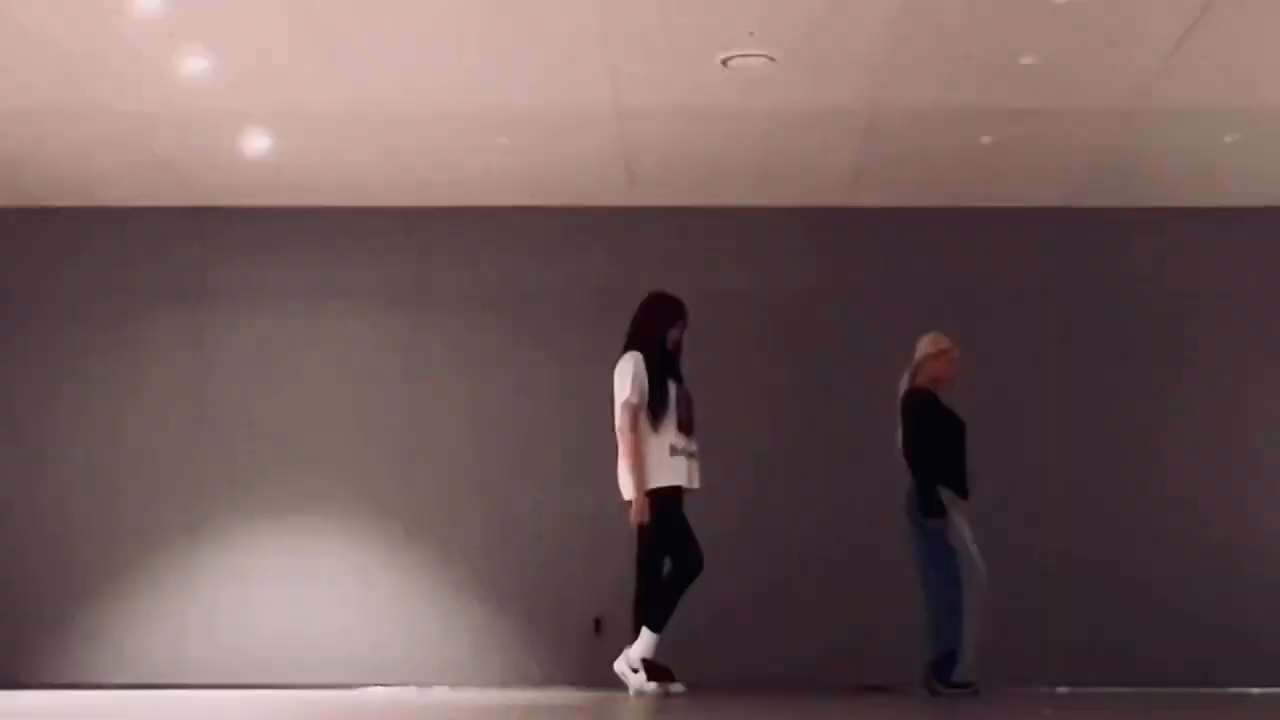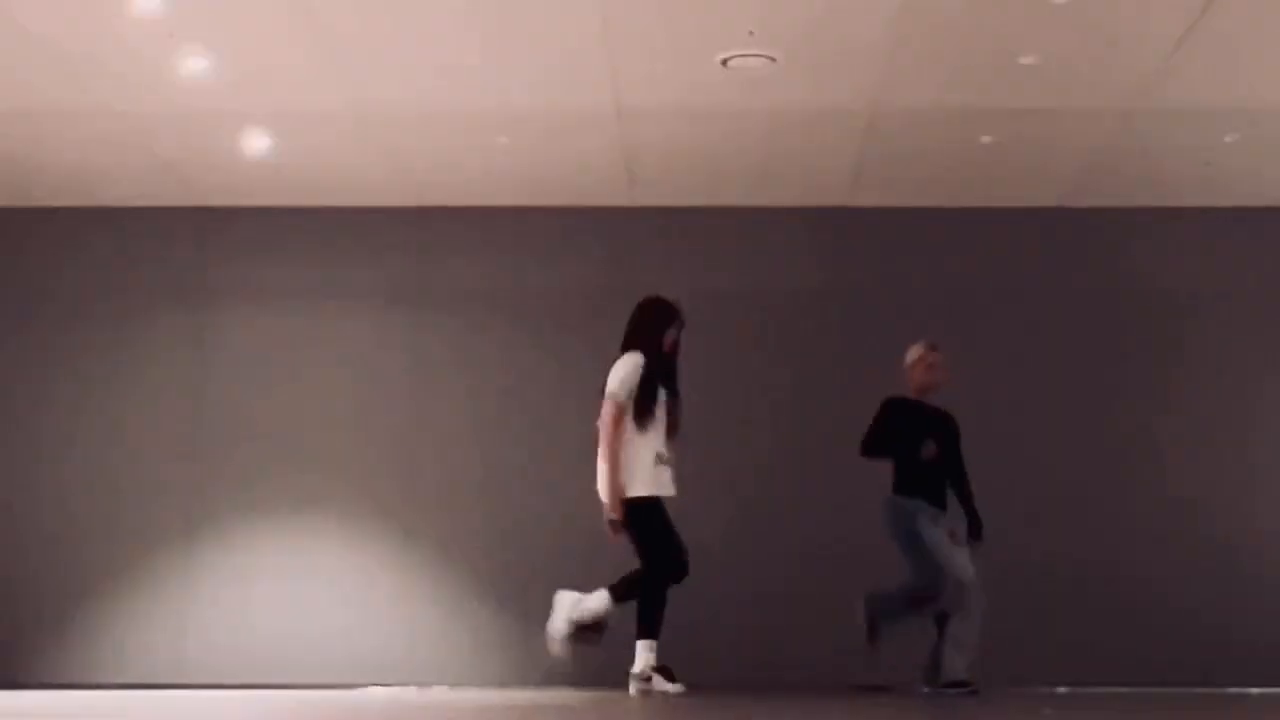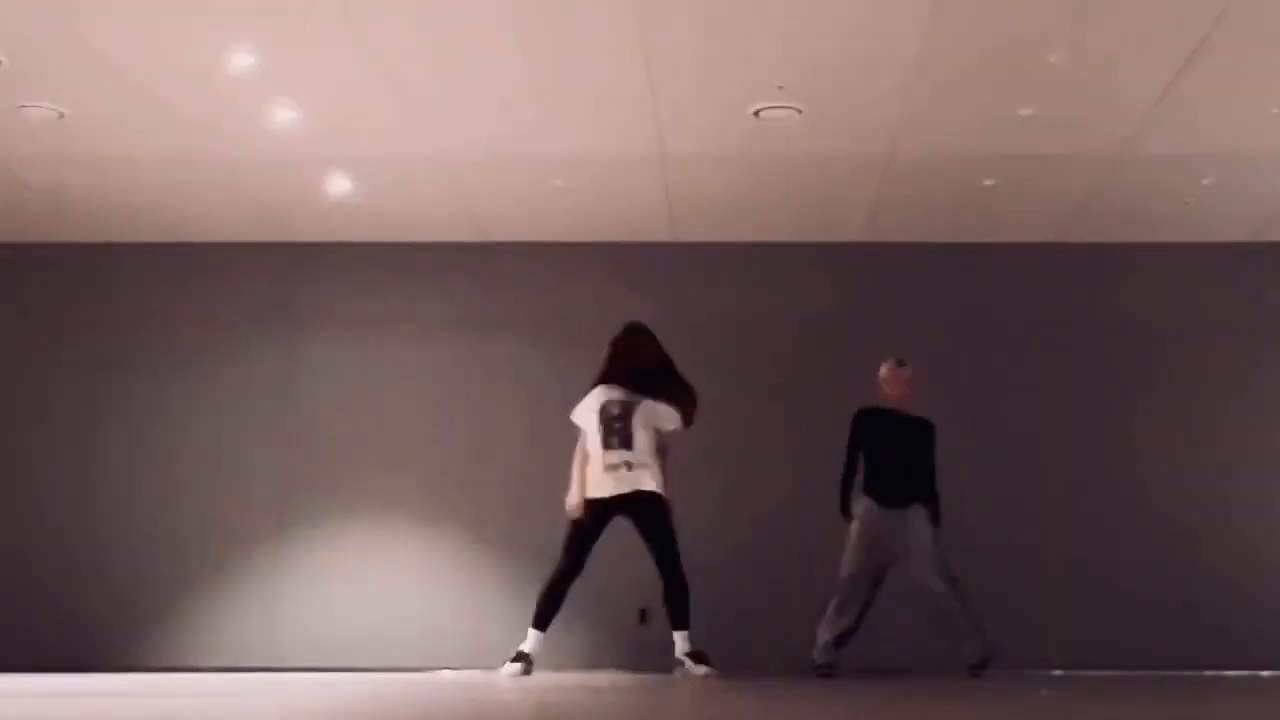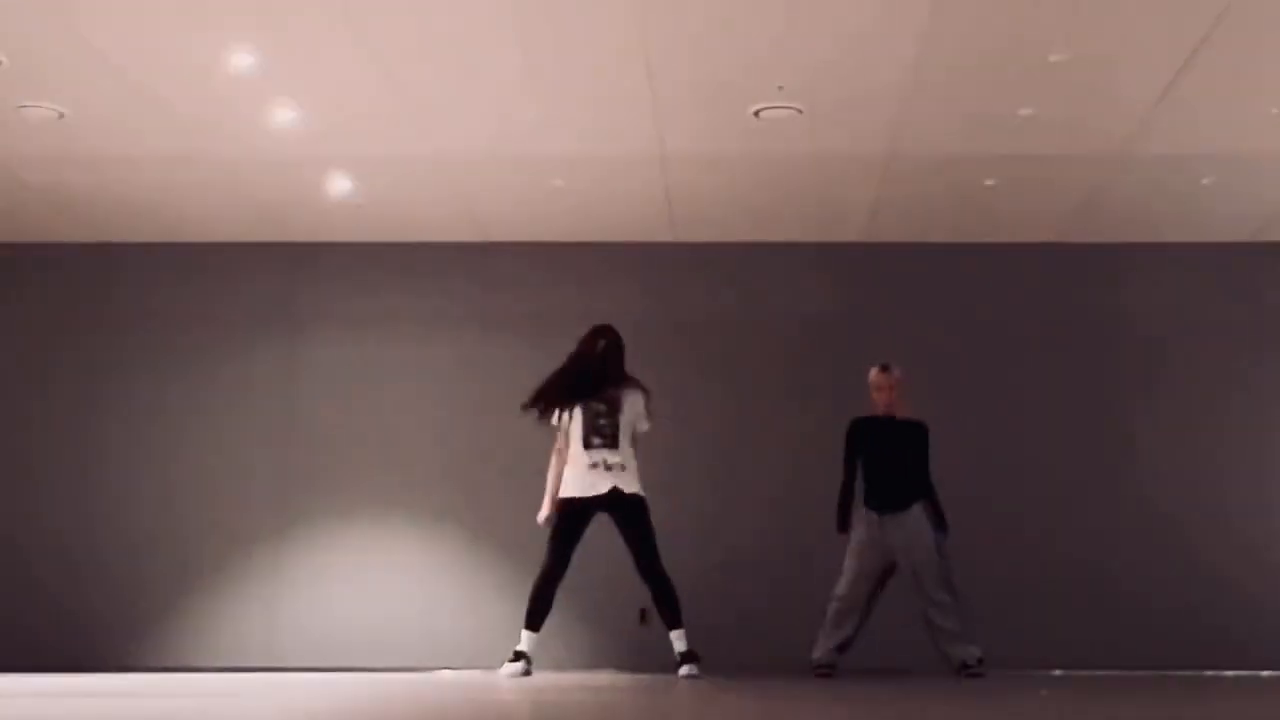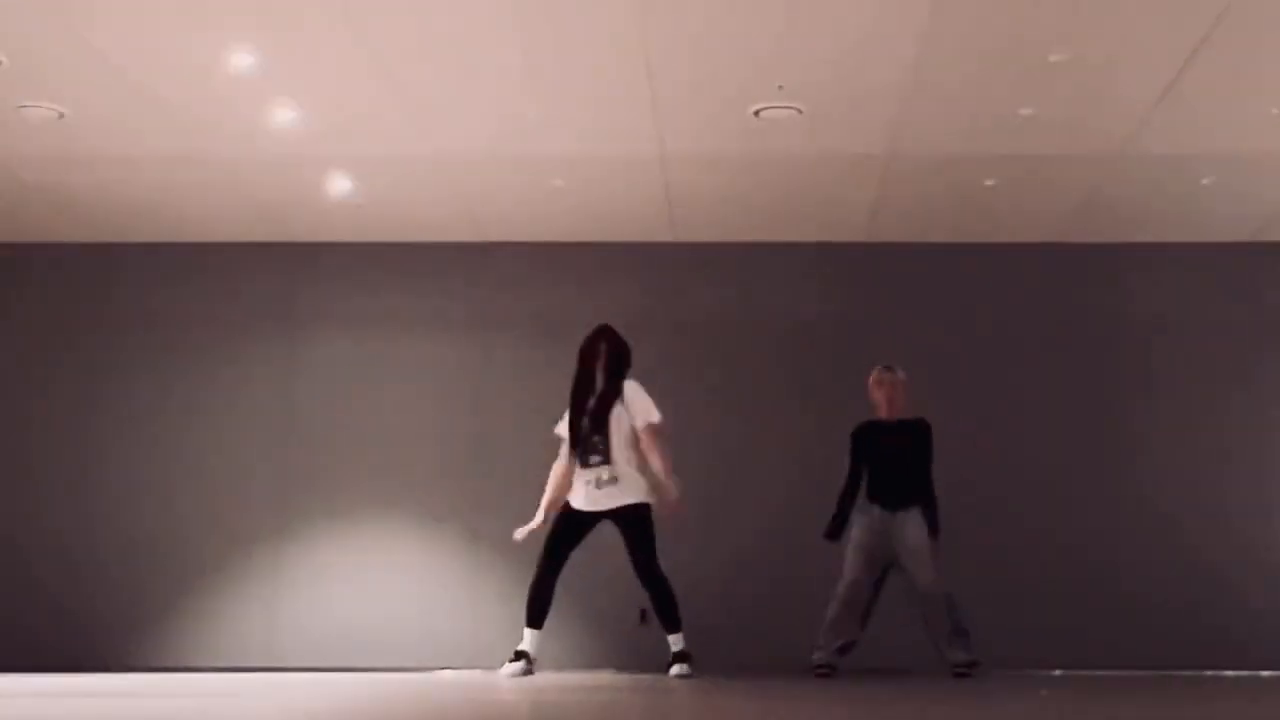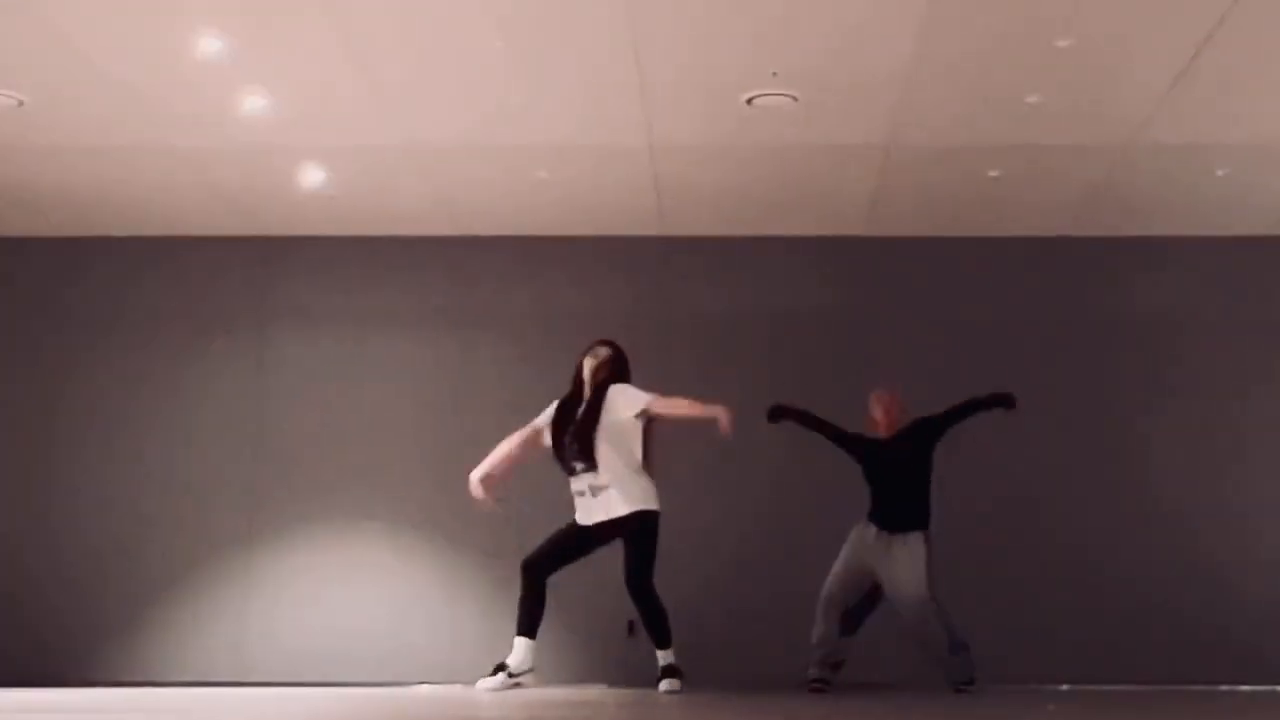
dt=0.4s
person 1, frame 1
left shoulder: (664, 369)
right shoulder: (633, 363)
right elbow: (627, 430)
right wrist: (638, 492)
left hip: (667, 484)
right hip: (650, 485)
left knee: (654, 569)
right knee: (688, 561)
left ankle: (642, 660)
right ankle: (637, 657)
person 1, frame 2
left shoulder: (653, 371)
right shoulder: (633, 362)
right elbow: (609, 424)
right wrist: (612, 488)
left hip: (645, 489)
right hip: (631, 489)
left knee: (660, 571)
right knee: (670, 566)
left ankle: (644, 667)
right ankle: (581, 608)
person 1, frame 3
left shoulder: (658, 397)
right shoulder: (596, 396)
left elbow: (663, 452)
right elbow: (582, 451)
left wrist: (663, 494)
right wrist: (575, 492)
left hip: (644, 491)
right hip: (597, 492)
left knee: (671, 567)
right knee: (567, 569)
left ankle: (685, 651)
right ankle: (527, 651)
person 1, frame 4
left shoulder: (631, 394)
right shoulder: (569, 393)
right elbow: (560, 450)
right wrist: (548, 501)
left hip: (624, 491)
right hip: (575, 491)
left knee: (651, 567)
right knee: (552, 568)
left ankle: (683, 650)
right ankle: (523, 651)
person 1, frame 5
left shoulder: (629, 391)
right shoulder: (578, 400)
left elbow: (649, 440)
right elbow: (565, 460)
left wrist: (665, 482)
right wrist: (541, 513)
left hip: (628, 498)
right hip: (581, 500)
left knee: (648, 570)
right knee: (547, 564)
left ankle: (679, 650)
right ankle: (528, 651)
person 1, frame 6
left shoulder: (619, 397)
right shoulder: (562, 409)
left elbow: (662, 404)
right elbow: (524, 437)
left wrist: (712, 410)
right wrist: (485, 469)
left hip: (634, 509)
right hip: (591, 516)
left knee: (637, 584)
right knee: (533, 567)
left ankle: (668, 664)
right ankle: (518, 664)
person 2, frame 1
left shoulder: (930, 402)
right shoulder: (917, 399)
right elbow: (913, 452)
right wrist: (930, 498)
left hip: (944, 499)
right hip: (935, 499)
left knee: (949, 584)
right knee: (952, 582)
left ankle: (943, 671)
right ankle: (942, 672)
person 2, frame 2
left shoulder: (945, 420)
right shoulder: (896, 408)
left elbow: (958, 473)
right elbow: (869, 446)
left wrist: (974, 519)
right wrist: (914, 451)
left hip: (934, 511)
right hip: (909, 508)
left knee: (965, 591)
right knee: (957, 580)
left ankle: (944, 671)
right ankle: (880, 609)
person 2, frame 3
left shoulder: (923, 427)
right shoulder: (865, 418)
left elbow: (928, 474)
right elbow: (850, 462)
left wrist: (934, 515)
right wrist: (845, 500)
left hip: (912, 513)
right hip: (872, 510)
left knee: (940, 583)
right knee: (852, 584)
left ankle: (979, 650)
right ankle: (825, 653)
person 2, frame 4
left shoulder: (916, 430)
right shoulder: (860, 428)
left elbow: (923, 477)
right elbow: (850, 473)
left wrist: (938, 515)
right wrist: (843, 514)
left hip: (912, 516)
right hip: (871, 519)
left knee: (936, 588)
right knee: (851, 589)
left ankle: (965, 656)
right ankle: (825, 654)
person 2, frame 5
left shoulder: (919, 429)
right shoulder: (865, 432)
left elbow: (925, 478)
right elbow: (853, 478)
left wrist: (933, 521)
right wrist: (839, 519)
left hip: (911, 515)
right hip: (872, 515)
left knee: (931, 585)
right knee: (852, 585)
left ankle: (961, 654)
right ankle: (826, 654)
person 2, frame 6
left shoulder: (919, 434)
right shoulder: (866, 447)
left elbow: (953, 414)
right elbow: (830, 430)
left wrist: (992, 399)
right wrist: (790, 412)
left hip: (911, 537)
right hip: (871, 534)
left knee: (915, 601)
right knee: (833, 598)
left ankle: (959, 669)
right ankle: (822, 670)
